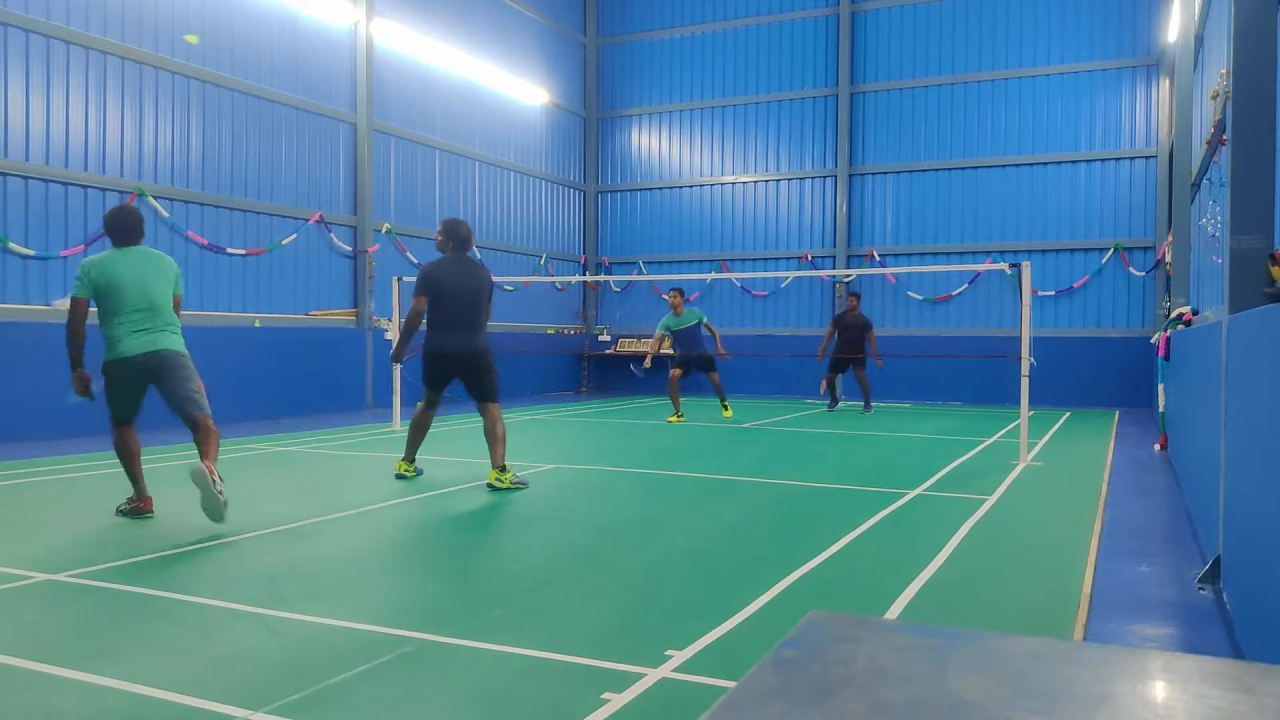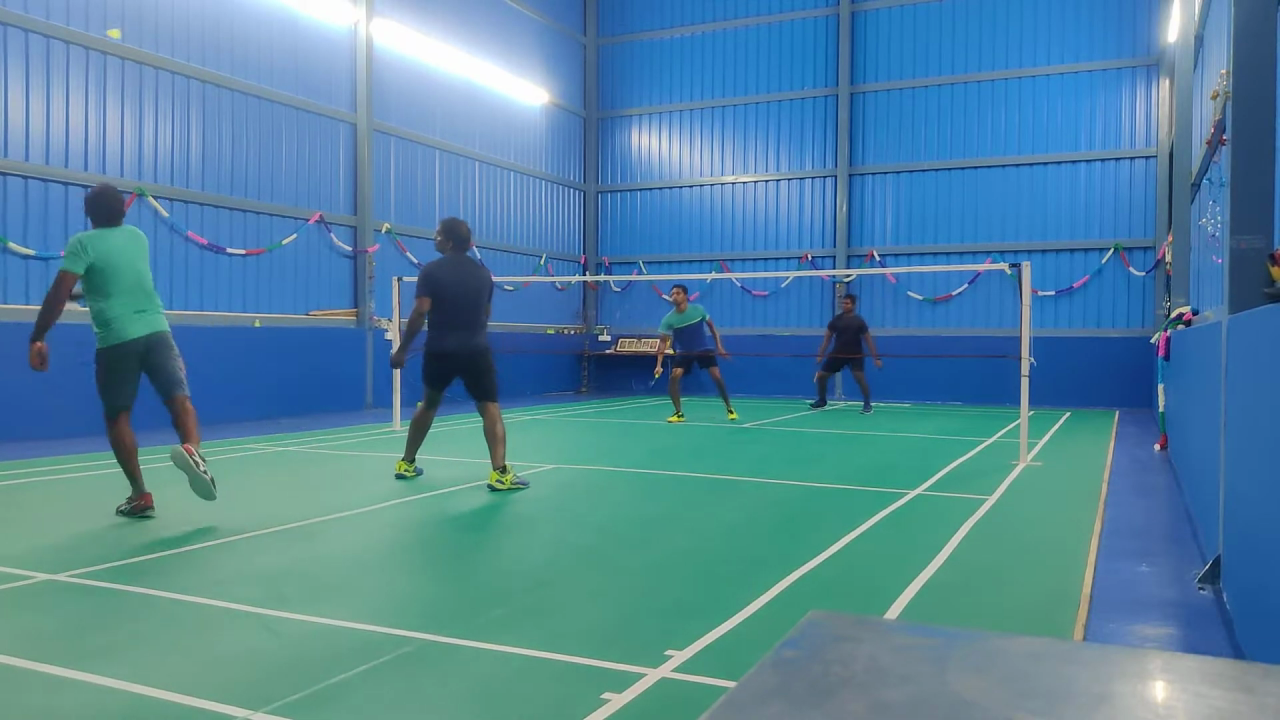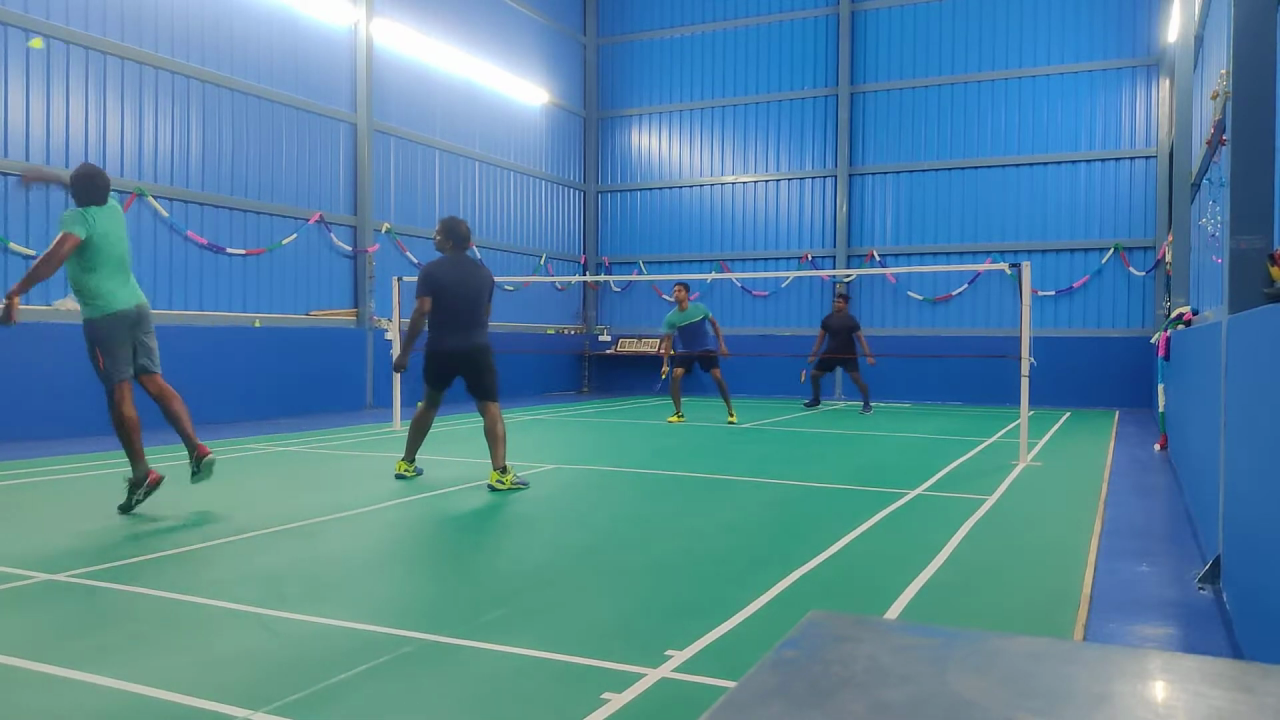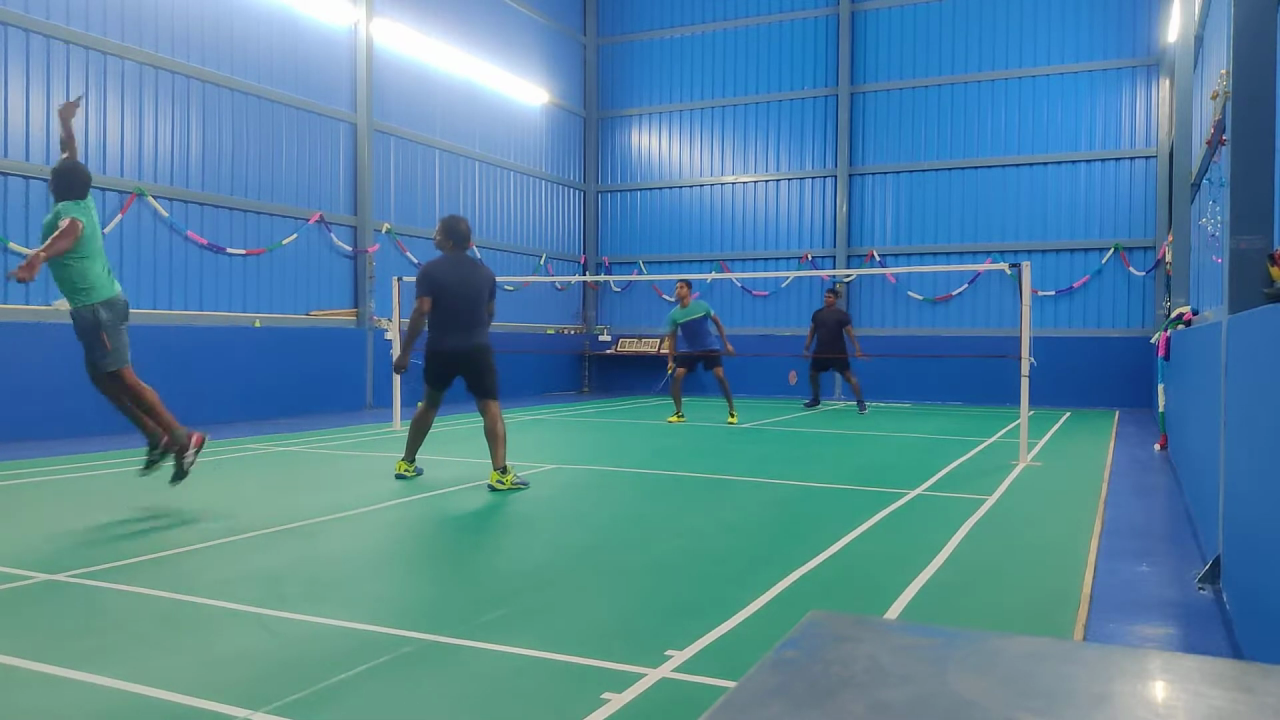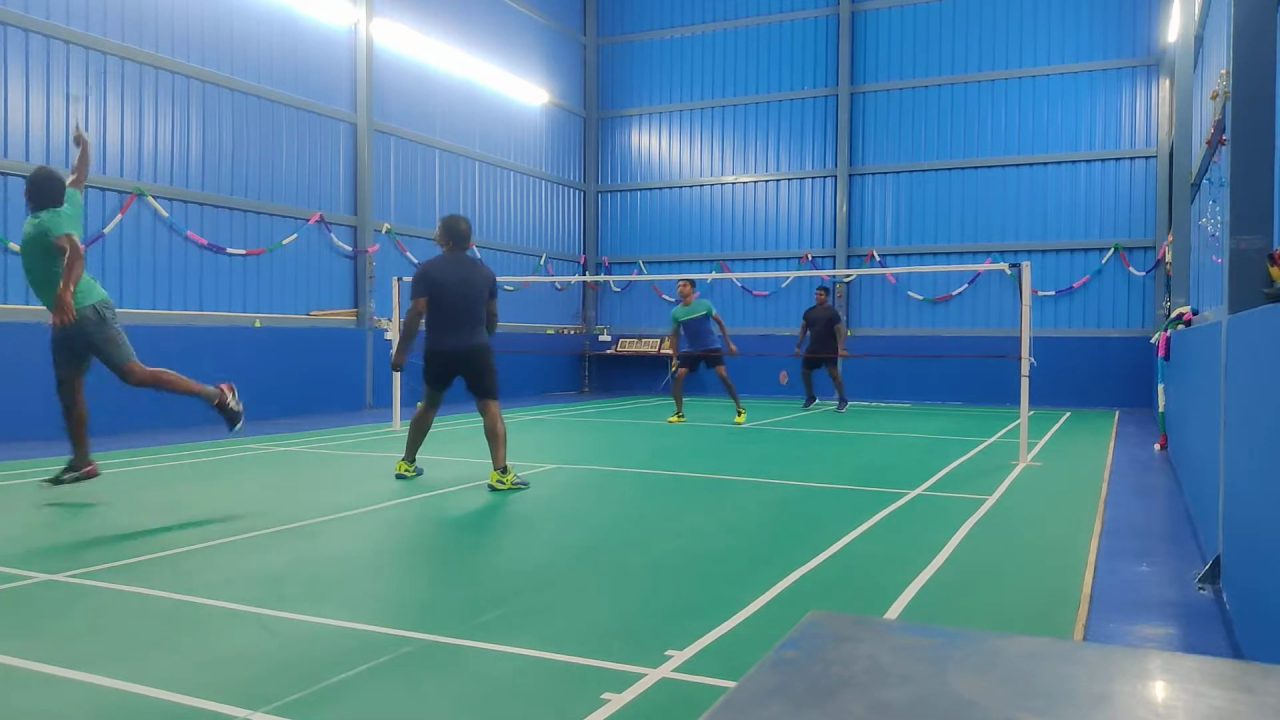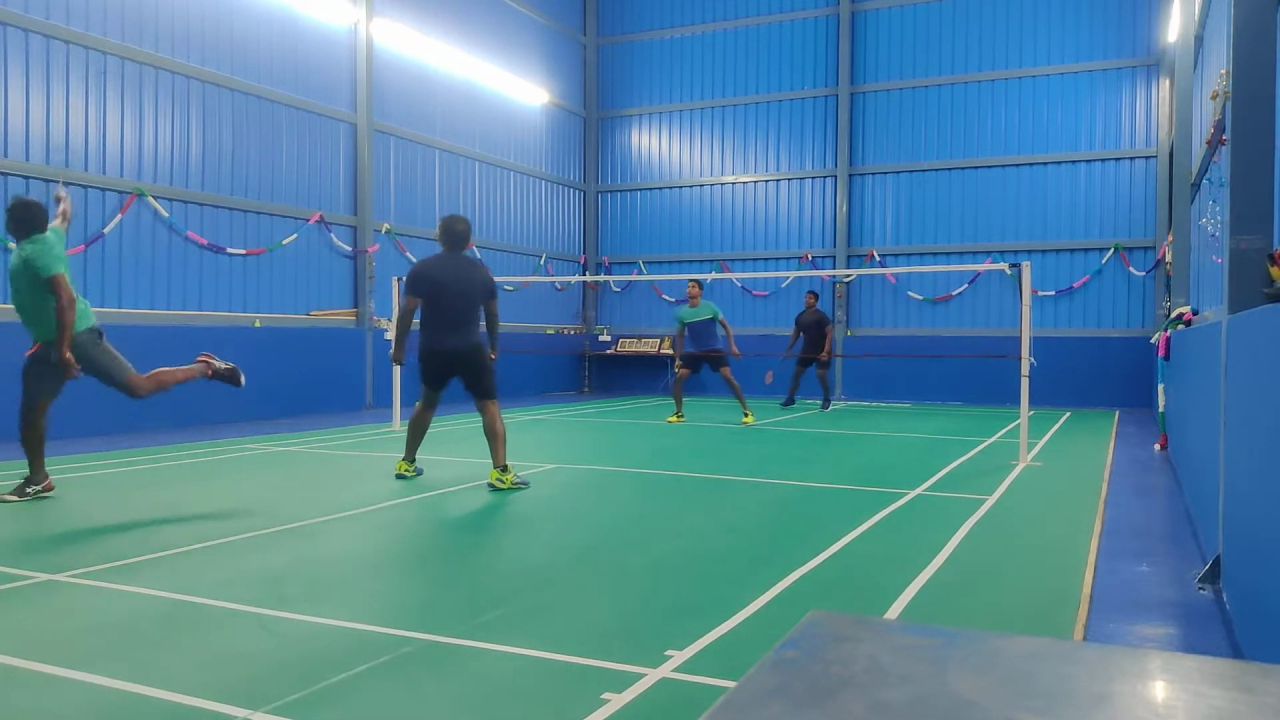
dt=0.1s
person 1, frame 1
left shoulder: (94, 266)
right shoulder: (166, 263)
left elbow: (76, 323)
left wrist: (77, 369)
left hip: (124, 358)
right hip: (170, 351)
left knee: (122, 426)
right knee: (203, 422)
left ankle: (141, 499)
right ankle: (208, 465)
person 1, frame 2
left shoulder: (83, 243)
right shoulder: (137, 237)
left elbow: (58, 294)
left wrist: (36, 339)
left hip: (115, 342)
right hip: (157, 334)
left knee: (118, 419)
right knee: (181, 403)
left ankle: (140, 495)
right ankle: (191, 450)
person 1, frame 3
left shoulder: (79, 216)
right shoulder: (111, 210)
left elbow: (56, 255)
right elbow: (86, 191)
right wrist: (50, 177)
left hip: (107, 318)
right hip: (135, 307)
left knee: (120, 396)
right knee: (153, 382)
left ankle: (142, 474)
right ankle: (196, 447)
person 1, frame 4
left shoulder: (67, 208)
right shoulder: (81, 202)
left elbow: (69, 234)
right elbow: (70, 157)
left wrist: (37, 257)
right wrist: (66, 120)
left hip: (95, 306)
right hip: (99, 303)
left knee: (121, 378)
right knee: (102, 378)
left ankle: (182, 438)
right ankle: (158, 438)
person 1, frame 5
left shoulder: (48, 220)
right shoulder: (61, 208)
left elbow: (76, 255)
right elbow: (78, 177)
left wrist: (65, 290)
right wrist: (83, 144)
left hip: (86, 312)
right hip: (72, 314)
left knee: (134, 374)
right knee: (68, 387)
left ankle: (217, 395)
right ankle: (82, 462)
person 1, frame 6
left shoulder: (34, 252)
right shoulder: (46, 237)
left elbow: (66, 298)
right elbow: (62, 219)
left wrist: (64, 348)
right wrist: (63, 201)
left hip: (78, 337)
right hip: (50, 344)
left knee: (139, 387)
right knee: (30, 409)
left ankle: (205, 367)
right ankle: (38, 478)
person 2, frame 1
left shoulder: (431, 271)
right shoulder: (483, 274)
left elbow: (418, 312)
left wrist: (400, 347)
left hip: (438, 351)
right hip: (475, 351)
left knee: (428, 404)
right knee: (491, 409)
left ankle: (406, 463)
right ankle: (499, 472)
person 2, frame 2
left shoulder: (432, 271)
right shoulder: (483, 273)
left elbow: (420, 313)
left wrist: (402, 350)
left hip: (439, 351)
right hip: (476, 351)
left knee: (429, 404)
right knee: (490, 409)
left ankle: (406, 463)
right ankle: (500, 473)
person 2, frame 3
left shoulder: (431, 270)
right shoulder: (484, 273)
left elbow: (421, 313)
left wrist: (404, 352)
left hip: (439, 350)
right hip: (477, 350)
left knee: (429, 404)
right knee: (490, 409)
left ankle: (406, 463)
right ankle: (500, 473)
person 2, frame 4
left shoulder: (430, 270)
right shoulder: (485, 272)
left elbow: (421, 313)
left wrist: (404, 353)
left hip: (440, 350)
right hip: (477, 349)
left knee: (430, 404)
right knee: (490, 409)
left ankle: (406, 463)
right ankle: (500, 473)
person 2, frame 5
left shoulder: (427, 270)
right shoulder: (484, 272)
left elbow: (415, 314)
right elbow: (492, 315)
left wrist: (401, 351)
right wrist: (486, 341)
left hip: (438, 350)
right hip: (476, 349)
left knee: (430, 404)
right knee: (490, 408)
left ankle: (407, 463)
right ankle: (501, 473)
person 2, frame 6
left shoulder: (422, 269)
right shoulder: (481, 272)
left elbow: (407, 311)
right elbow: (493, 316)
left wrist: (398, 347)
right wrist: (493, 347)
left hip: (433, 350)
right hip: (471, 349)
left knee: (427, 403)
right knee: (489, 408)
left ankle: (407, 463)
right ankle: (501, 472)
